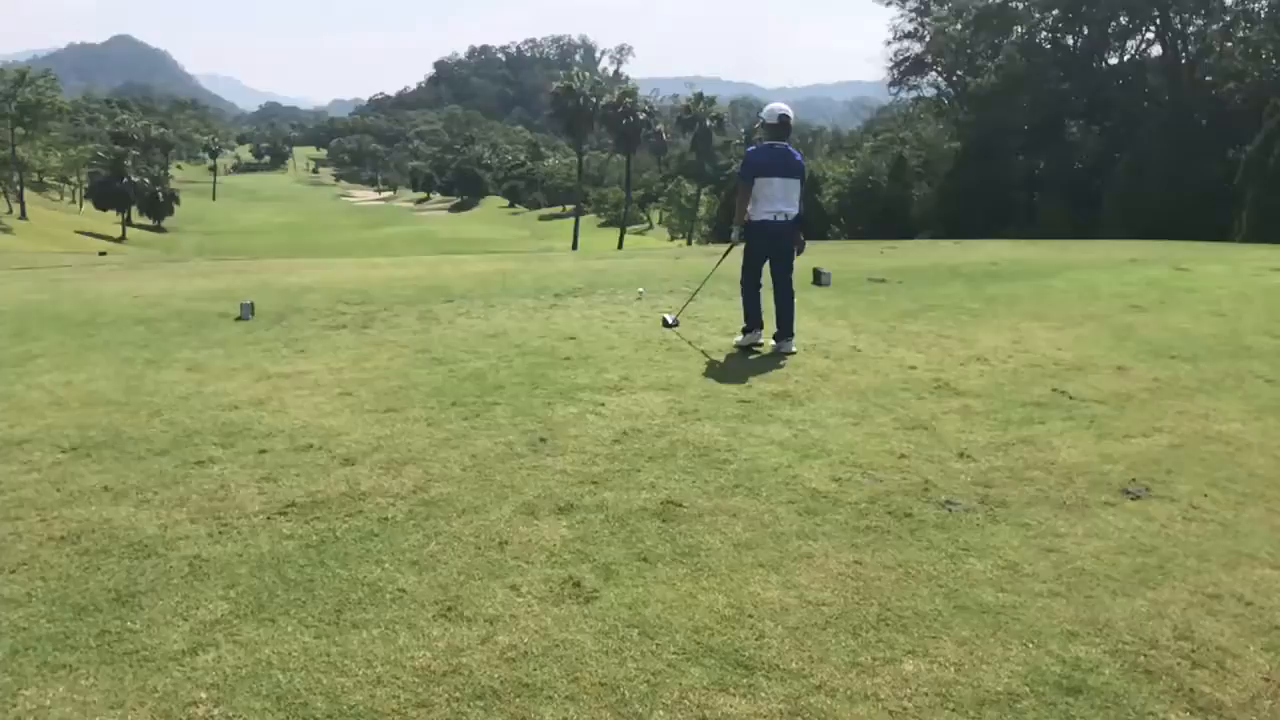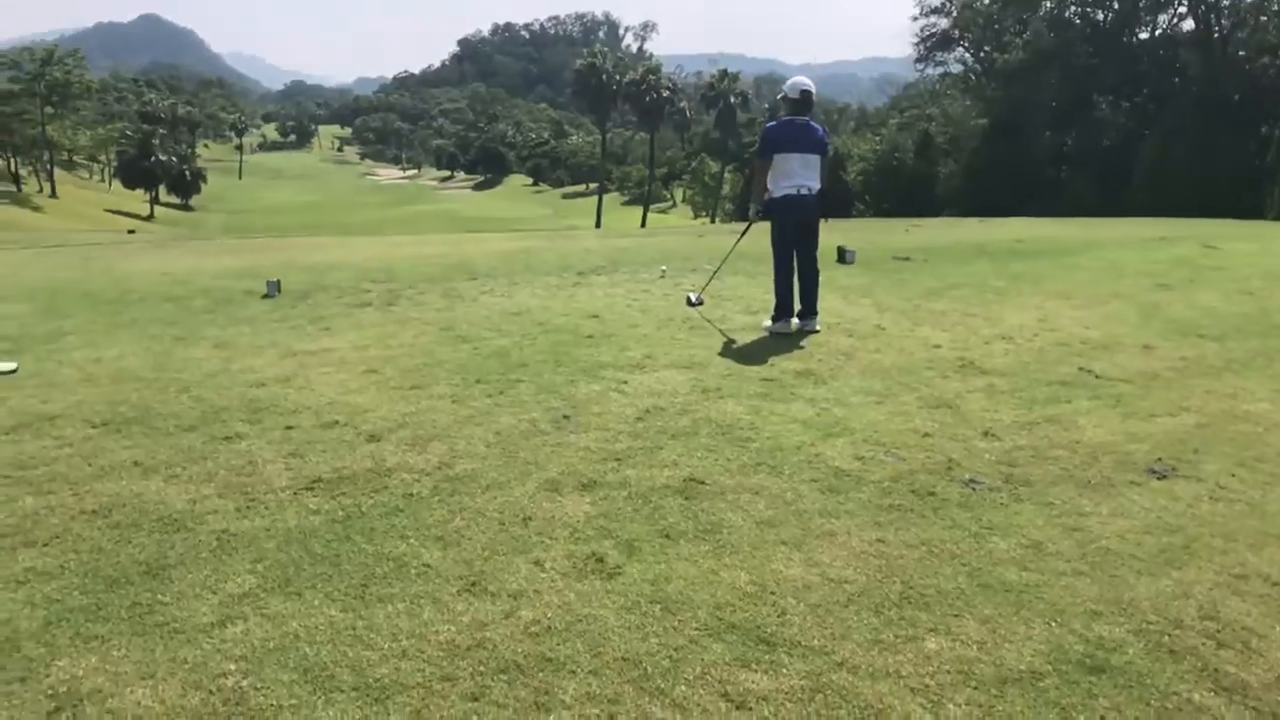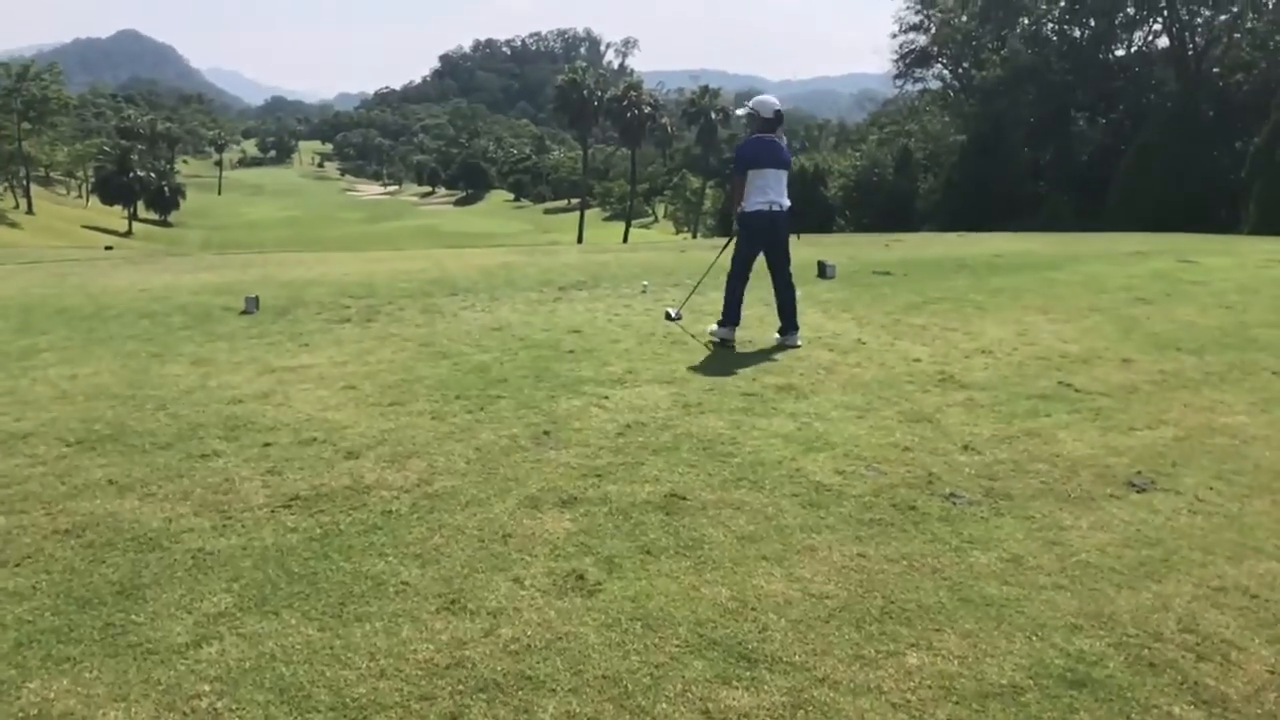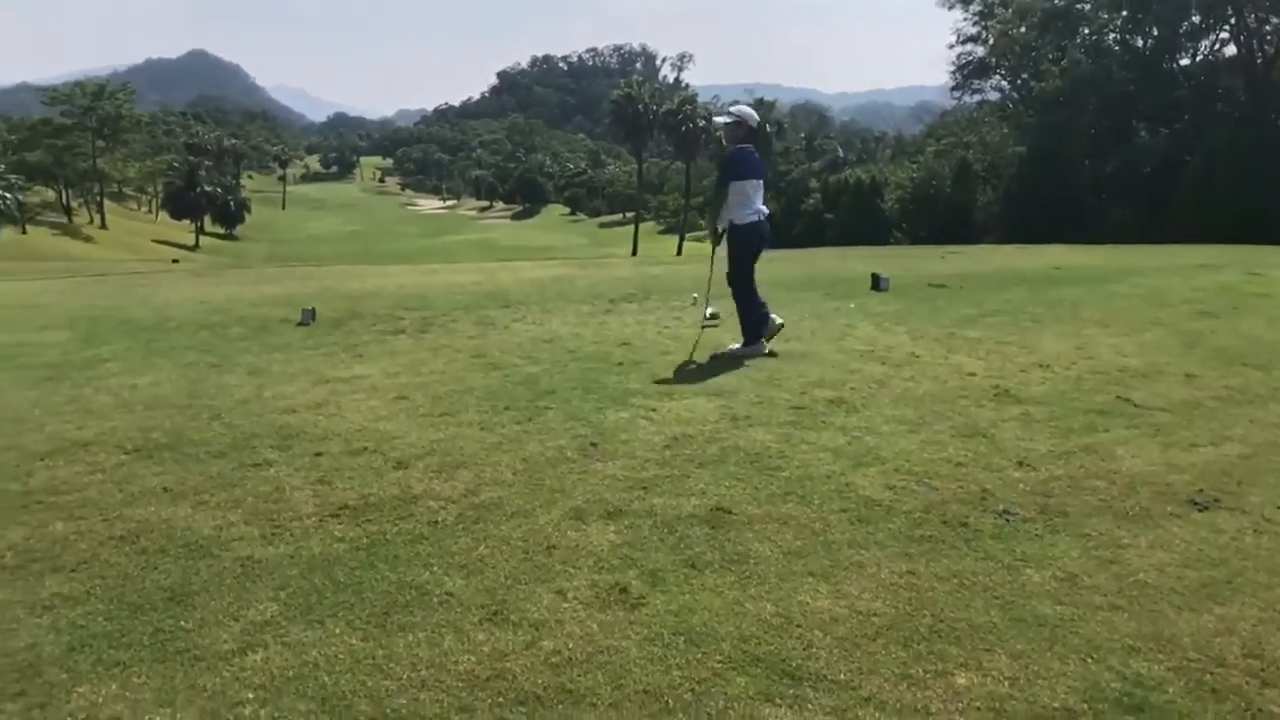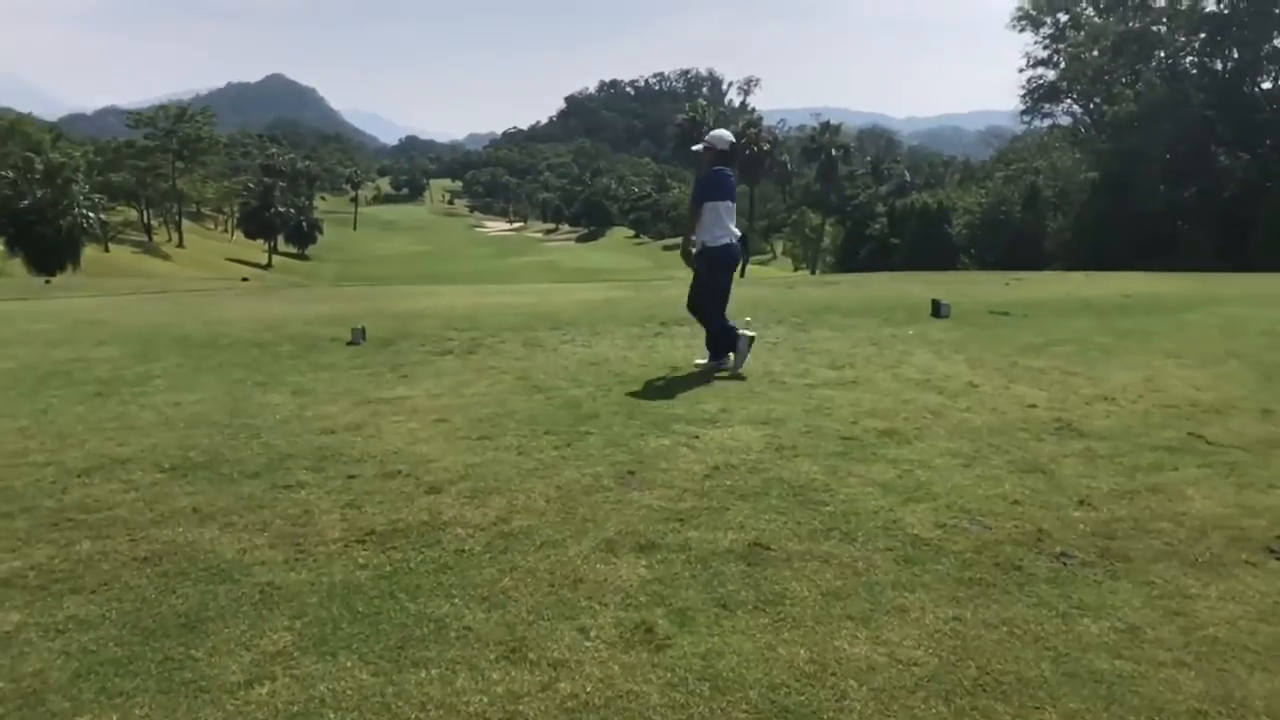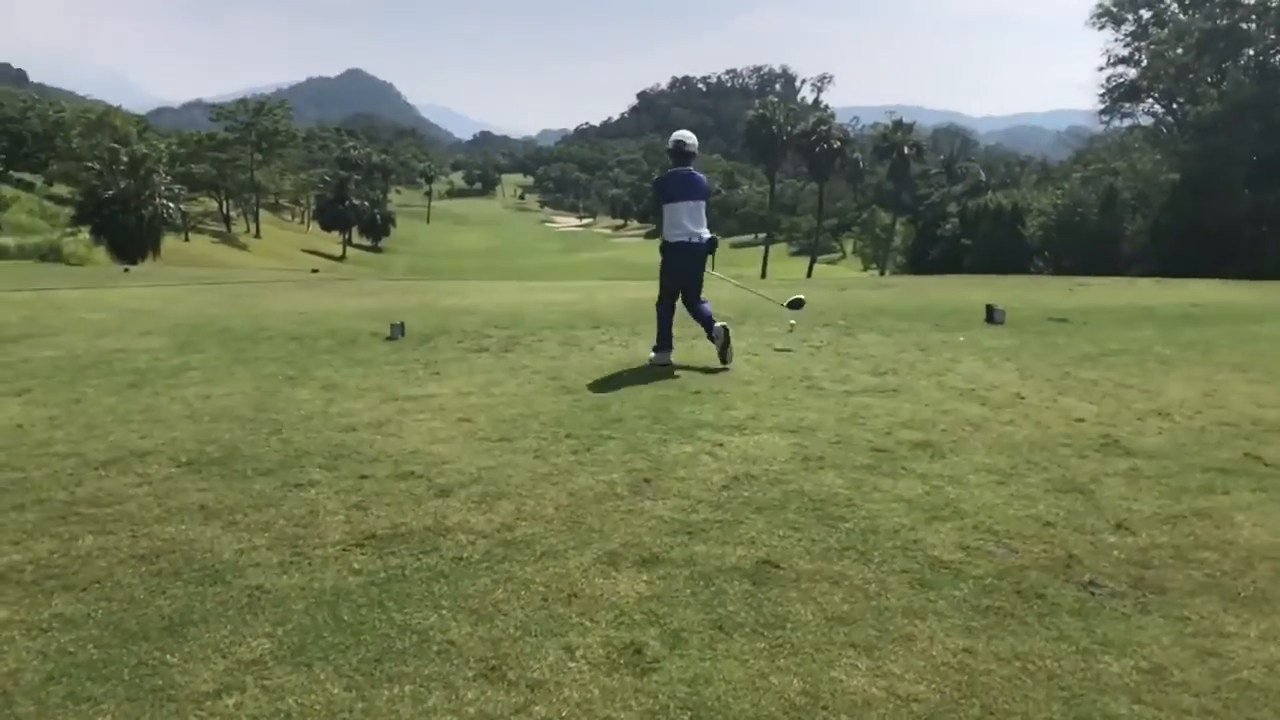
dt=0.5s
person 1, frame 1
left shoulder: (754, 155)
right shoulder: (797, 159)
left elbow: (744, 195)
right elbow: (800, 200)
left wrist: (737, 226)
right wrist: (798, 232)
left hip: (760, 225)
right hip: (786, 226)
left knee: (750, 279)
right knee: (783, 283)
left ankle: (753, 330)
right ankle: (785, 338)
person 1, frame 2
left shoulder: (773, 131)
right shoulder: (819, 133)
left elbow: (761, 172)
right elbow: (823, 174)
left wrist: (755, 203)
left hip: (783, 202)
right hip: (810, 201)
left knee: (783, 262)
right knee: (808, 260)
left ankle: (783, 318)
right ankle: (809, 317)
person 1, frame 3
left shoulder: (746, 148)
right shoulder: (782, 149)
left elbow: (738, 187)
left wrist: (737, 214)
left hip: (754, 217)
right hip: (780, 217)
left knee: (738, 273)
right knee: (782, 276)
left ankle: (727, 326)
right ankle: (790, 332)
person 1, frame 4
left shoulder: (733, 158)
right shoulder: (754, 158)
left elbow: (720, 198)
left wrist: (713, 226)
right wrist: (725, 225)
left hip: (742, 228)
right hip: (757, 225)
left knee: (740, 283)
right knee: (742, 281)
left ankle: (754, 341)
right ankle: (766, 321)
person 1, frame 5
left shoulder: (706, 179)
right shoulder: (730, 180)
left elbow: (694, 217)
left wrist: (686, 246)
right wrist: (696, 242)
left hip: (714, 251)
right hip: (731, 248)
left knee: (697, 303)
right knee: (715, 304)
left ankle: (735, 338)
right ankle: (725, 354)
person 1, frame 6
left shoulder: (662, 183)
right shoulder: (702, 181)
left elbow: (661, 218)
right elbow: (700, 213)
left hip: (675, 247)
right hip: (700, 246)
left knee: (667, 302)
right knee: (694, 299)
left ankle: (663, 351)
right ankle: (716, 329)
